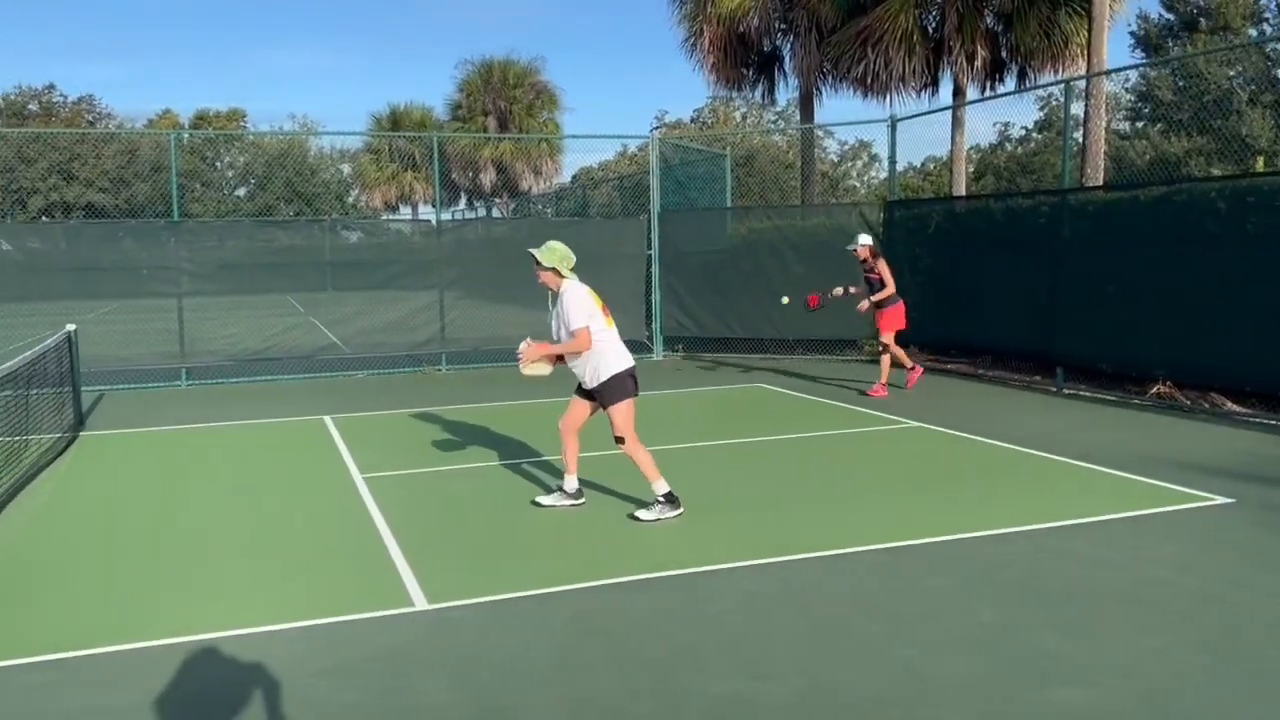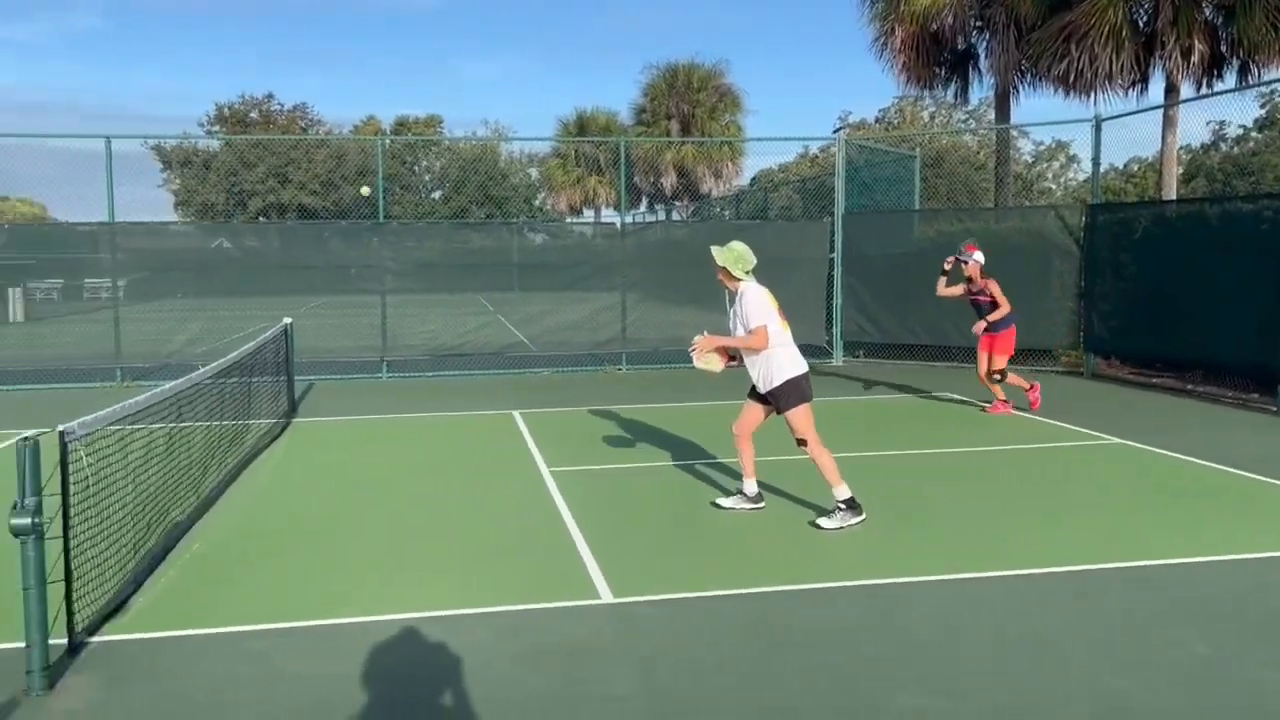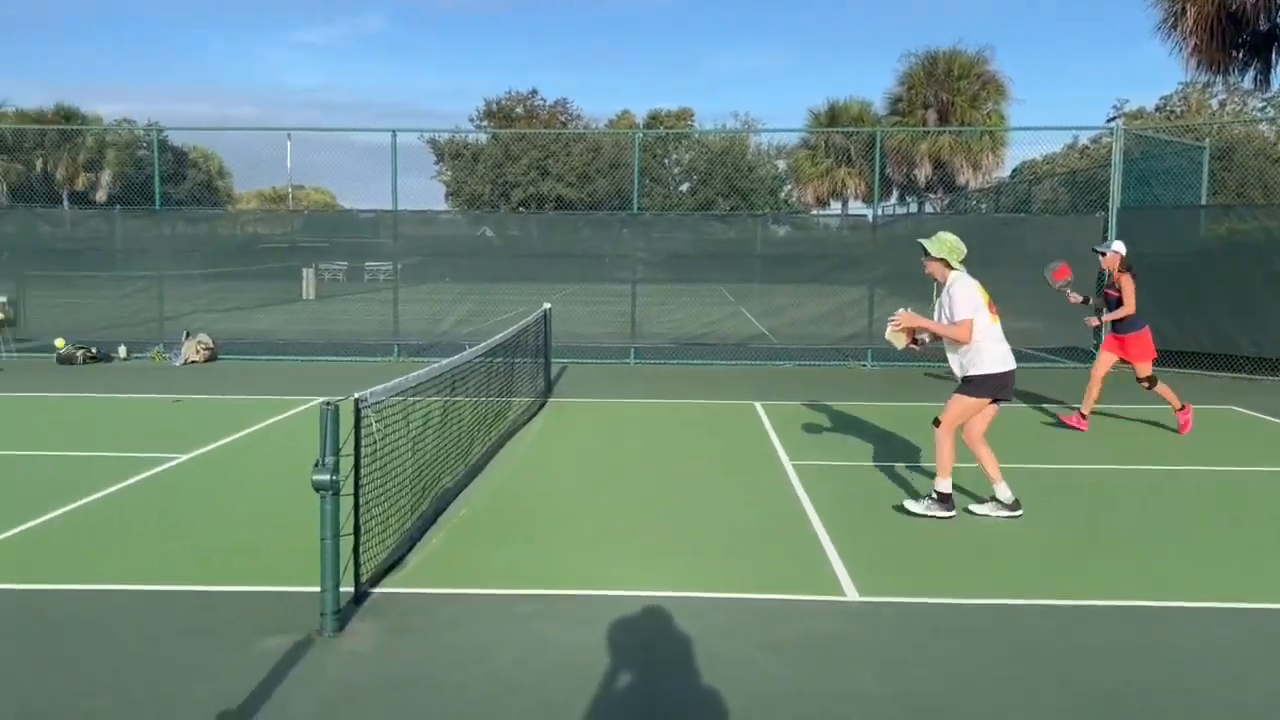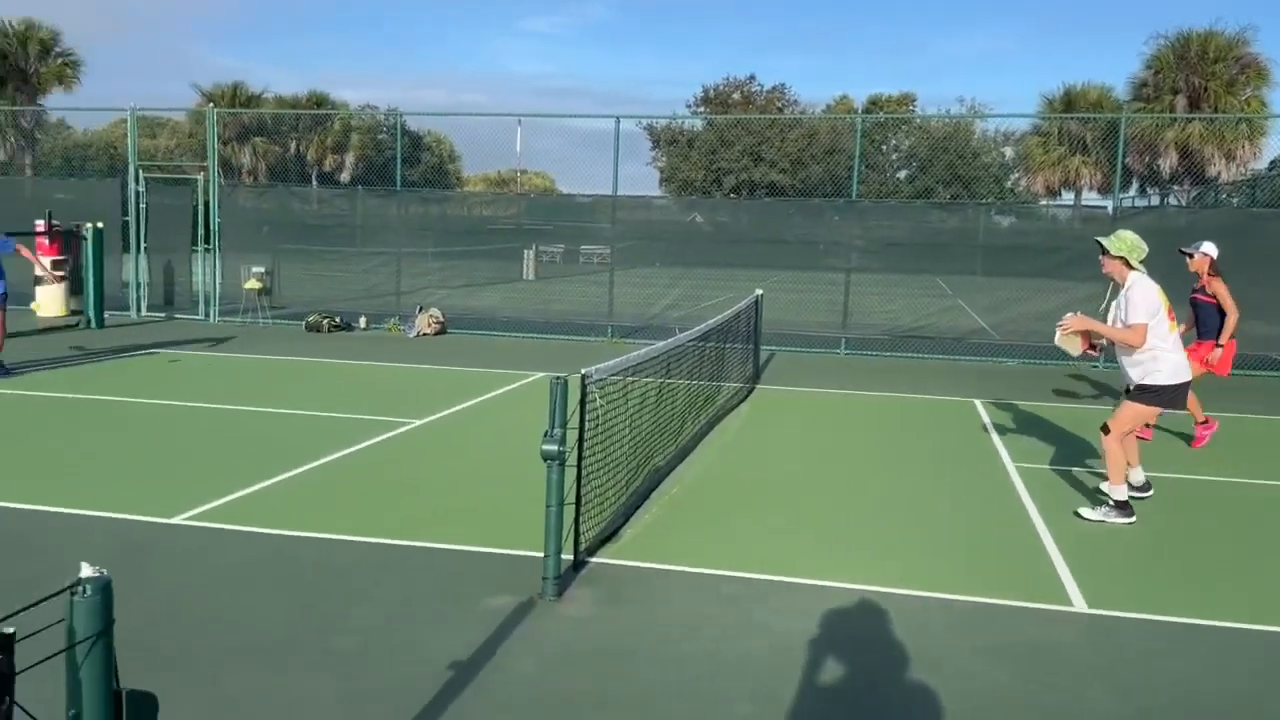
dt=0.5s
person 1, frame 1
left shoulder: (572, 294)
right shoulder: (567, 294)
left elbow: (583, 342)
left wrist: (544, 350)
right wrist: (552, 355)
left hip: (613, 372)
right hip: (594, 376)
left knee: (626, 441)
right knee: (567, 427)
left ankle: (668, 500)
right ankle: (570, 490)
person 1, frame 2
left shoulder: (752, 294)
right shoulder: (743, 296)
left elbow: (760, 341)
left wrist: (718, 341)
right wrist: (727, 355)
left hip: (786, 377)
right hip: (767, 380)
left knee: (810, 444)
right knee: (740, 431)
left ankle: (848, 506)
right ankle: (750, 493)
person 1, frame 3
left shoulder: (959, 286)
right shoulder: (954, 287)
left elbow: (963, 334)
right elbow: (949, 332)
left wrist: (920, 321)
right wrist: (919, 333)
left hip: (988, 371)
right hip: (990, 370)
left knee: (943, 427)
right knee: (972, 437)
left ankle: (942, 499)
right ankle: (1005, 500)
person 1, frame 4
left shoulder: (1139, 289)
right shoulder: (1132, 288)
left elbow: (1136, 338)
right elbow: (1128, 335)
left wrist: (1091, 324)
right wrist: (1097, 338)
left hip: (1162, 379)
right hip: (1156, 376)
left knee: (1111, 433)
right knee: (1122, 428)
left ankle: (1120, 507)
right ankle: (1137, 481)
person 2, frame 1
left shoulder: (880, 263)
right shoulder: (866, 266)
left elbow: (891, 289)
left wrist: (869, 300)
right wrist: (844, 290)
left hip: (892, 308)
right hip: (881, 309)
left knee: (883, 346)
right knee: (888, 346)
left ankle: (882, 386)
right ankle: (913, 368)
person 2, frame 2
left shoulder: (990, 284)
right shoulder: (967, 286)
left elbow: (1006, 307)
right elbow: (940, 291)
left wrist: (985, 320)
right wrist: (945, 270)
left hip: (1004, 332)
right hip: (987, 333)
left knee: (997, 375)
right knee: (982, 372)
left ankle: (1031, 388)
right ankle: (1003, 402)
person 2, frame 3
left shoulder: (1125, 278)
right shoulder: (1111, 279)
left elbow: (1130, 308)
left wrist: (1100, 318)
right wrist: (1082, 299)
left hip: (1136, 335)
right hip: (1117, 336)
left knee: (1146, 380)
right knee: (1096, 372)
left ankle: (1182, 410)
right ankle: (1082, 417)
person 2, frame 4
left shoulder: (1214, 283)
right shoulder: (1198, 285)
left elbow: (1233, 314)
left wrist: (1220, 345)
left hip: (1216, 347)
right hip: (1201, 344)
left ankle: (1204, 424)
right ankle: (1147, 427)
